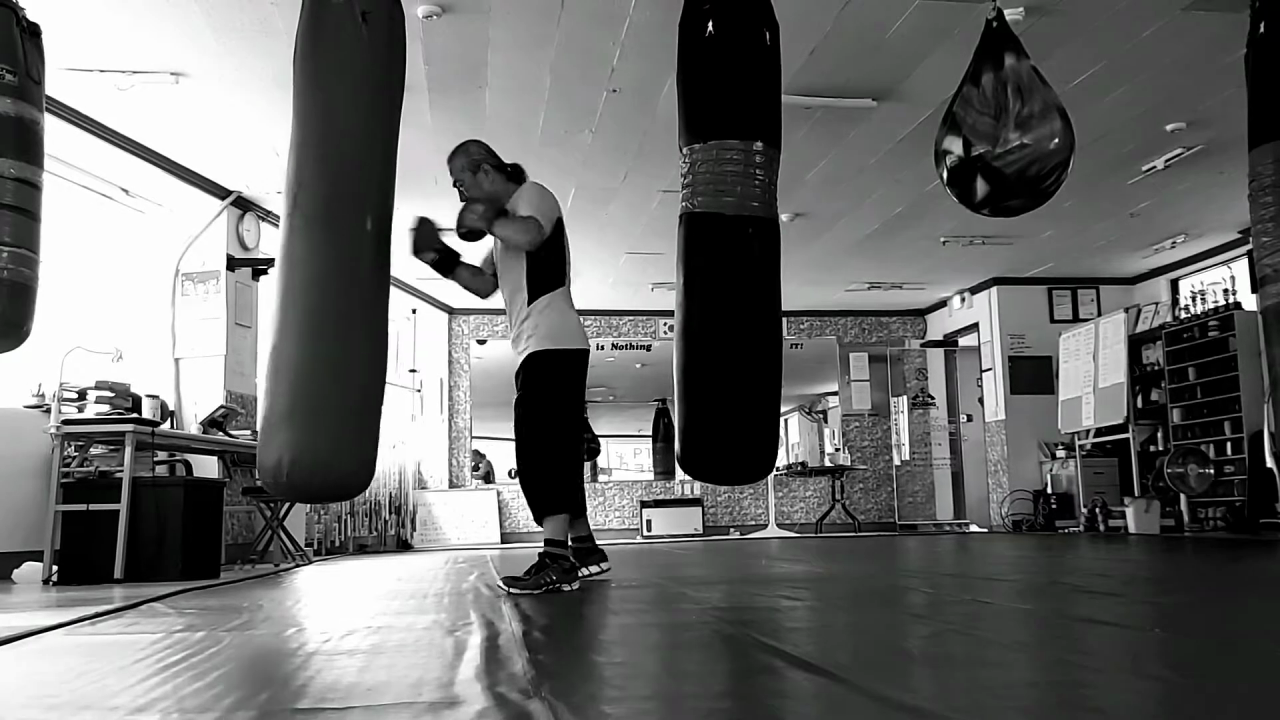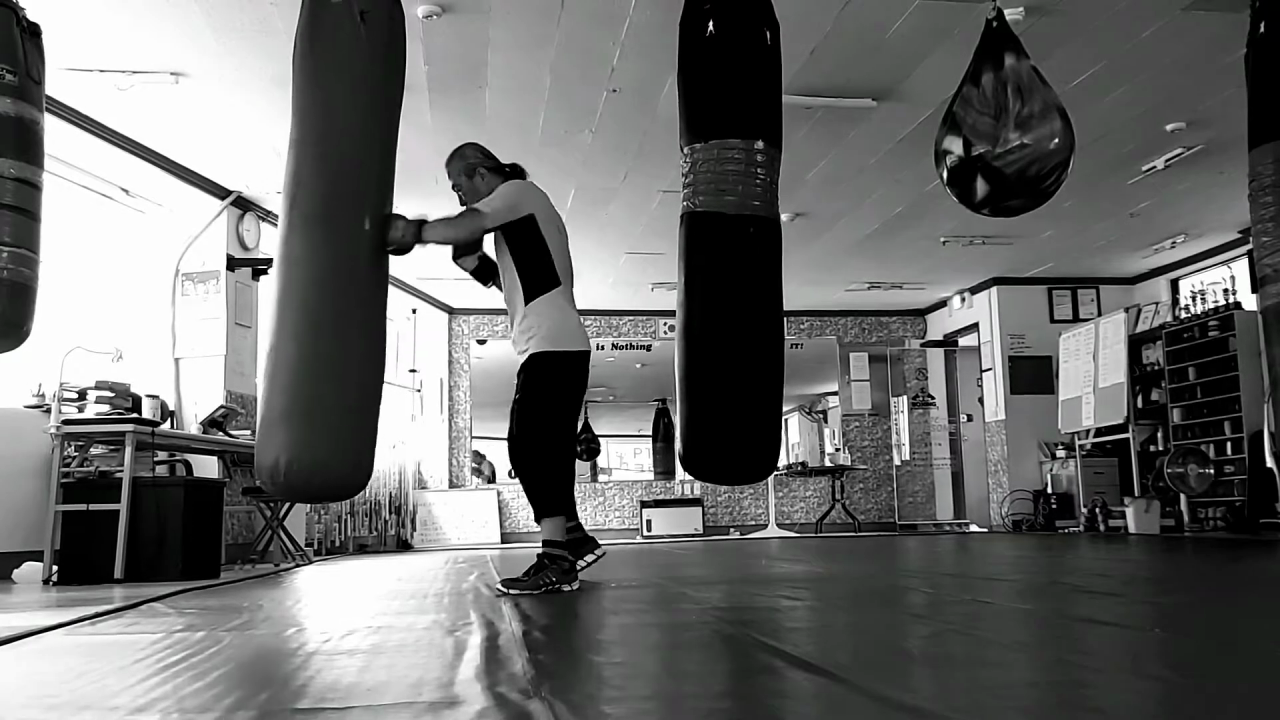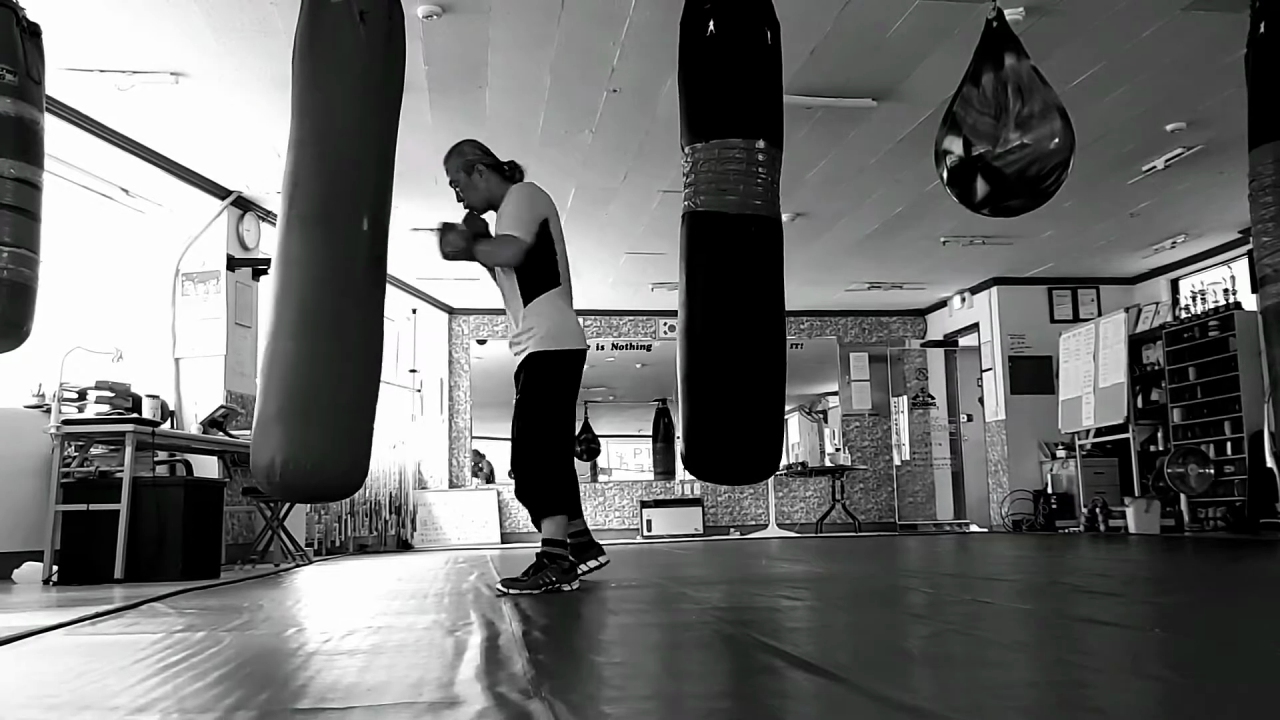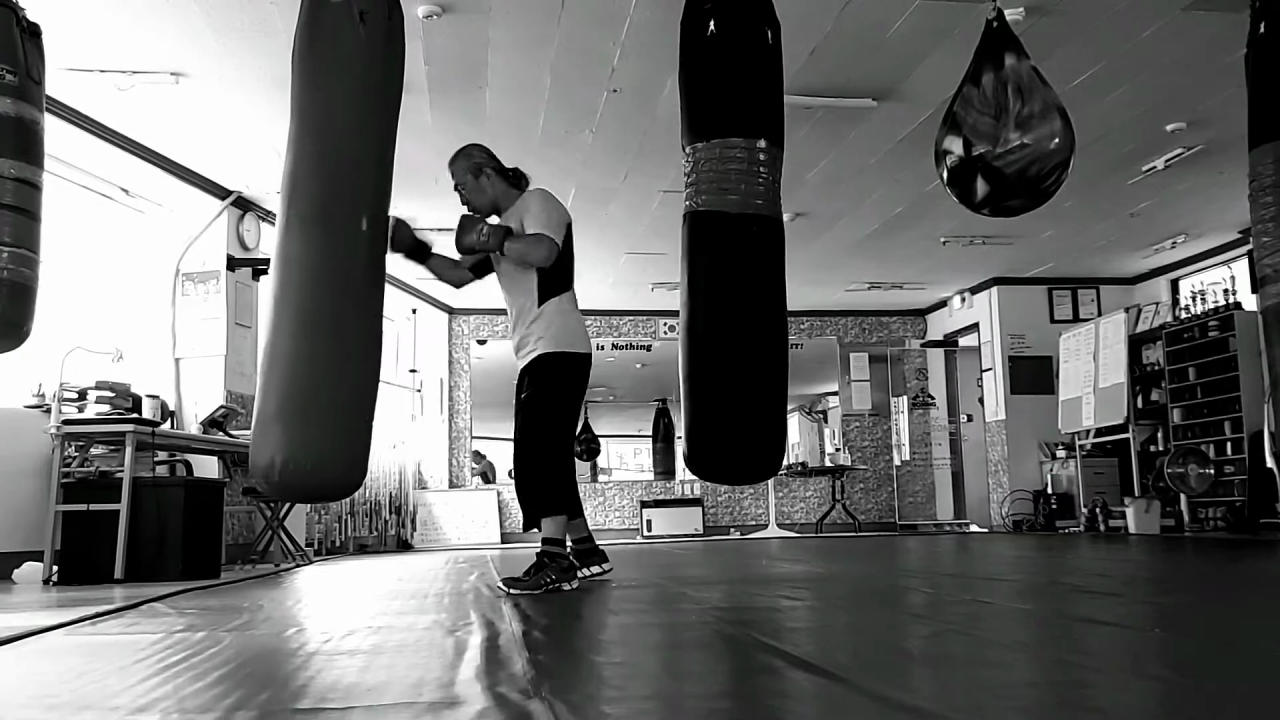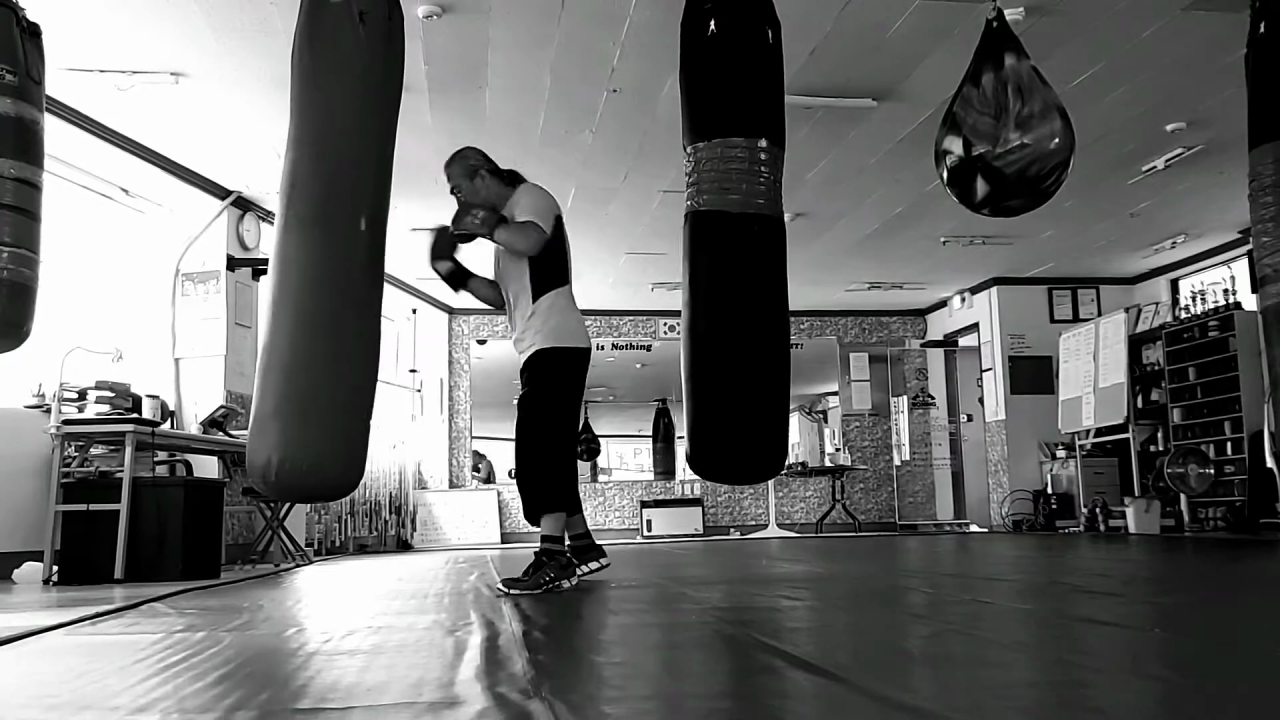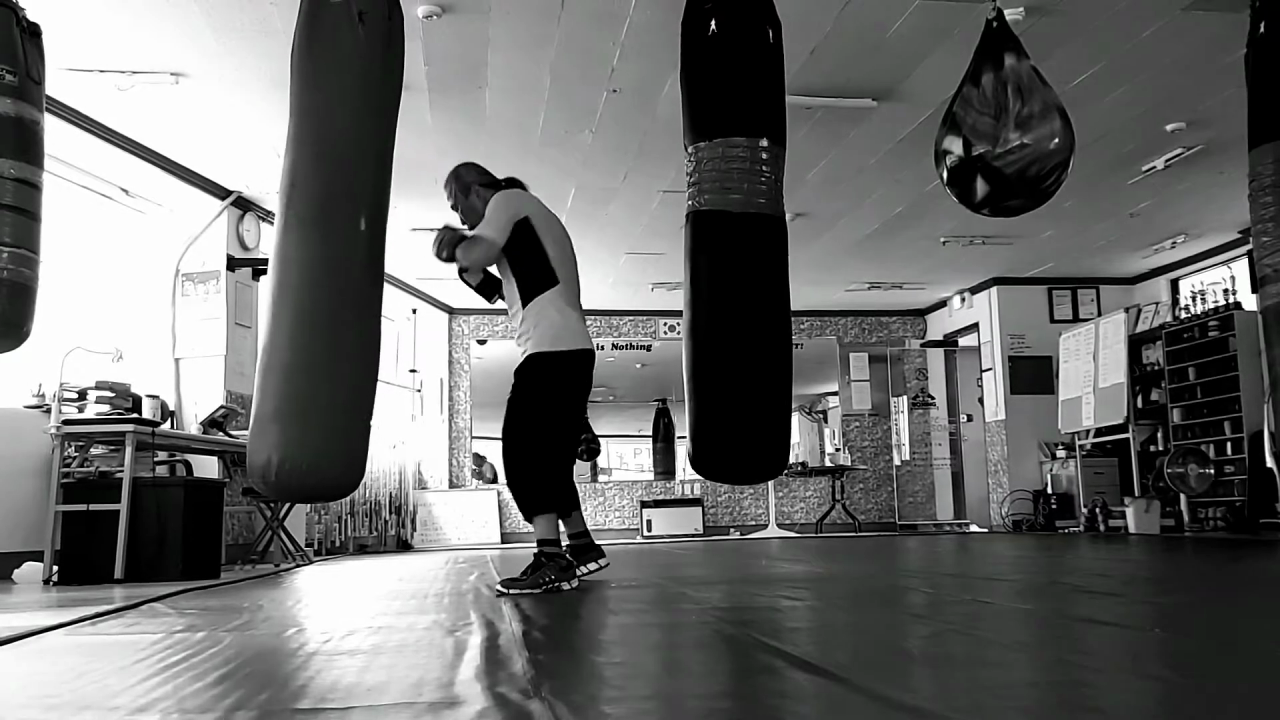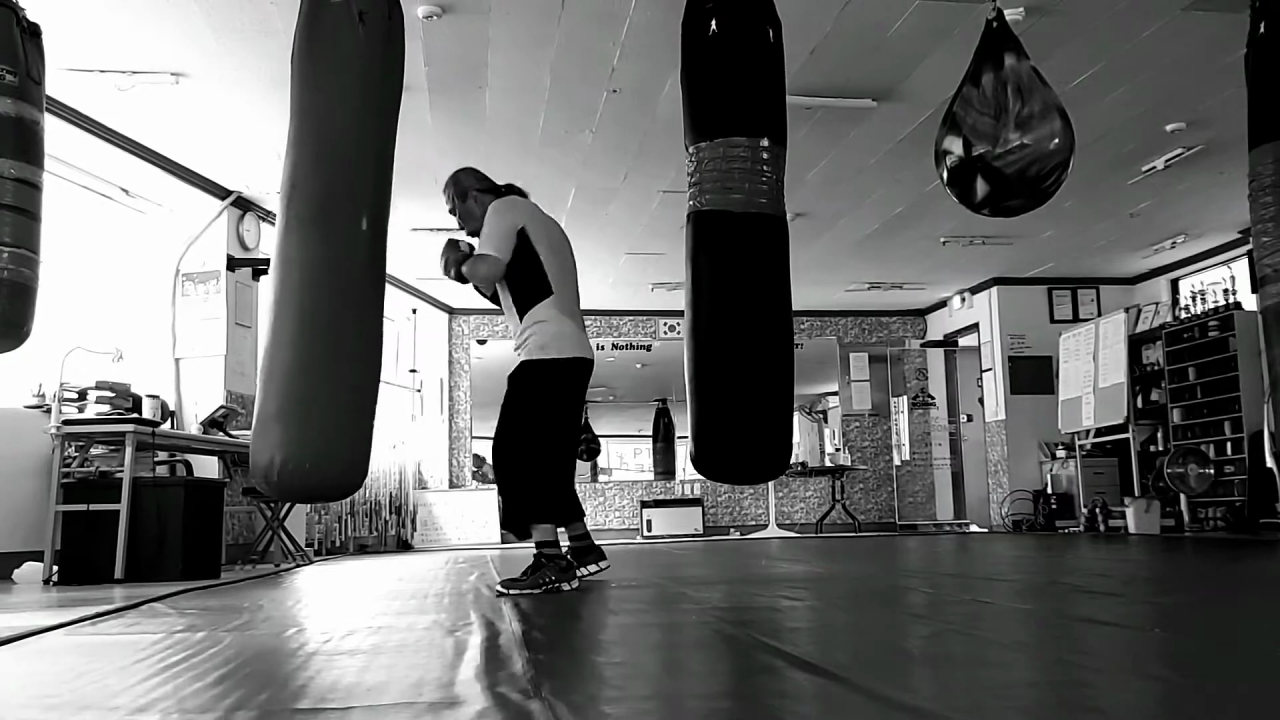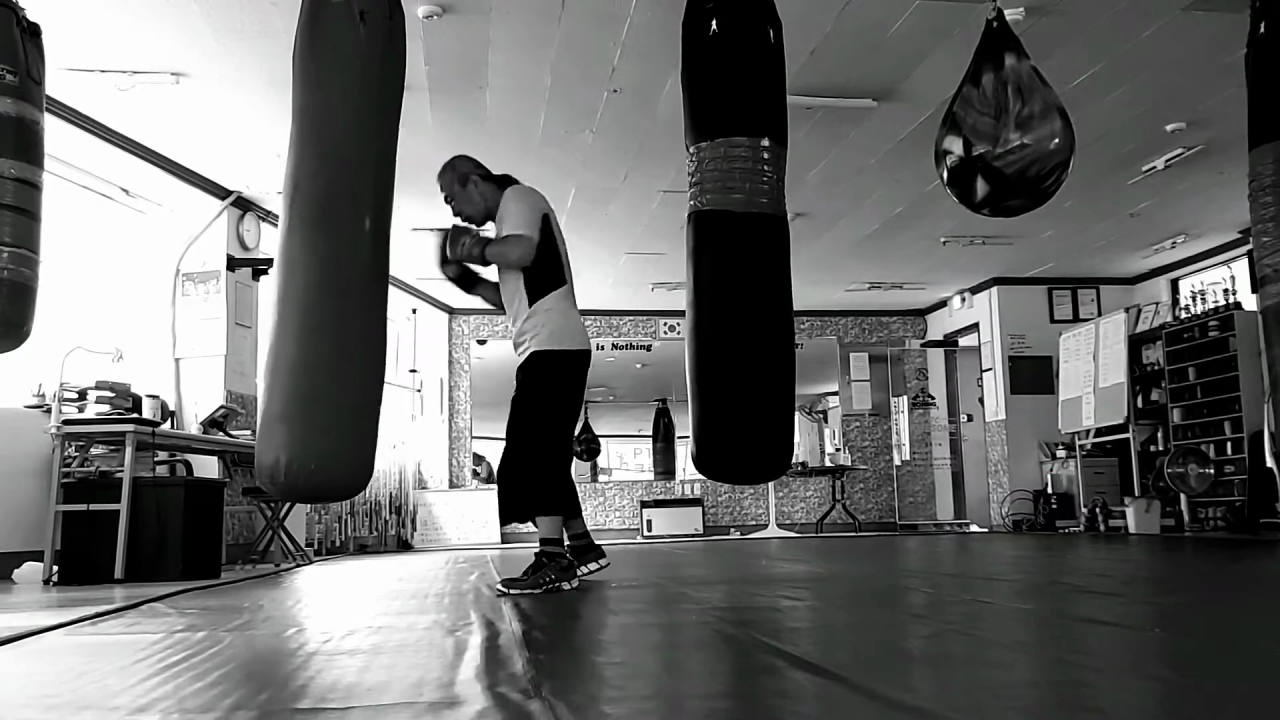
dt=0.1s
person 1, frame 1
left shoulder: (532, 194)
right shoulder: (511, 213)
left elbow: (531, 236)
right elbow: (483, 285)
left wrist: (488, 223)
right wrist: (442, 259)
left hip: (554, 346)
right hip: (540, 350)
left knee: (544, 449)
right knee: (549, 451)
left ankle: (557, 560)
right ankle: (581, 549)
person 1, frame 2
left shoulder: (518, 192)
right shoulder: (513, 208)
left elbow: (464, 228)
right elbow: (516, 280)
left wrist: (413, 232)
right wrist: (479, 264)
left hip: (552, 346)
right hip: (547, 348)
left knee: (539, 448)
right knee: (534, 448)
left ankle: (555, 561)
right ankle: (575, 541)
person 1, frame 3
left shoulder: (522, 195)
right shoulder: (513, 213)
left elbow: (510, 252)
right elbow: (511, 270)
left wrist: (464, 245)
right wrist: (470, 243)
left hip: (551, 347)
right hip: (538, 352)
left knee: (538, 450)
right knee: (546, 453)
left ankle: (555, 560)
right ankle: (580, 545)
person 1, frame 4
left shoulder: (539, 201)
right shoulder: (509, 219)
left elbow: (543, 255)
right elbow: (458, 275)
left wrist: (491, 238)
right wrist: (415, 249)
left hip: (558, 348)
right hip: (539, 353)
left knee: (539, 449)
right knee: (546, 453)
left ankle: (554, 560)
right ankle: (585, 551)
person 1, frame 5
left shoulder: (529, 197)
right shoulder: (512, 211)
left elbow: (529, 244)
right elbow: (502, 298)
left wrist: (484, 224)
right wrist: (455, 276)
left hip: (553, 345)
right hip: (556, 348)
left knee: (539, 447)
right knee: (551, 450)
left ankle: (553, 557)
right ankle: (582, 547)
person 1, frame 6
left shoulder: (507, 200)
right shoulder: (532, 217)
left elbow: (475, 258)
left wrist: (455, 246)
right wrist: (489, 285)
left hip: (551, 350)
right hip: (566, 350)
left knee: (526, 447)
right knee: (550, 452)
left ankle: (552, 559)
right ankle: (582, 547)
person 1, frame 7
left shoulder: (504, 210)
right shoulder: (543, 226)
left elbow: (489, 271)
left wrist: (463, 260)
right wrist: (473, 267)
left hip: (548, 356)
right hip: (567, 356)
left knee: (519, 456)
right knee: (549, 459)
left ankle: (552, 561)
right ankle: (583, 549)
person 1, frame 8
left shoulder: (518, 198)
right shoulder: (517, 212)
left elbow: (521, 253)
right elbow: (510, 298)
left wrist: (473, 247)
right wrist: (464, 277)
left hip: (552, 348)
right hip: (558, 349)
left knee: (531, 449)
right knee: (546, 452)
left ankle: (553, 559)
right ankle: (581, 547)
